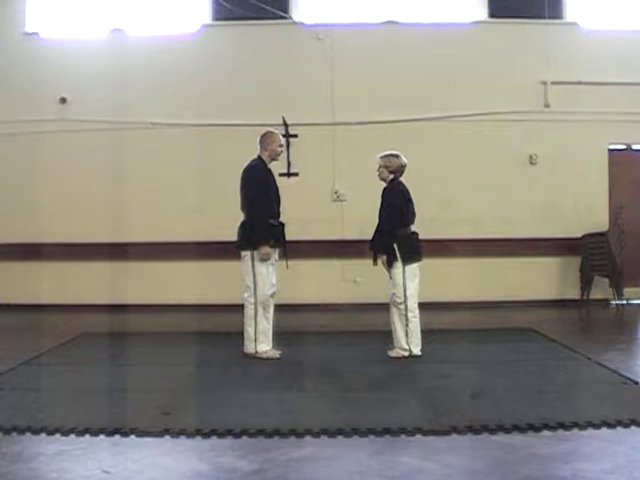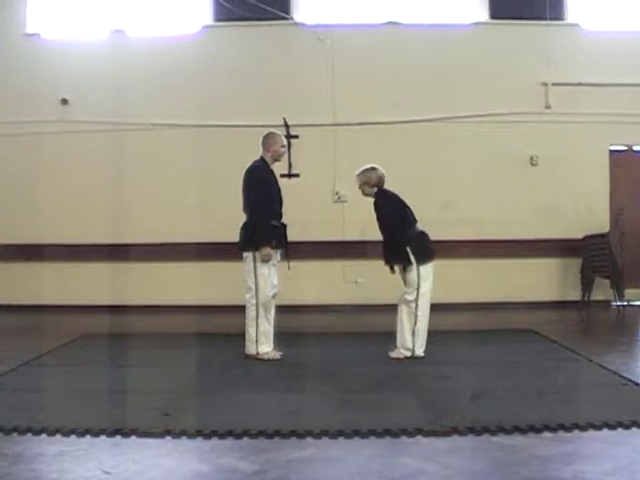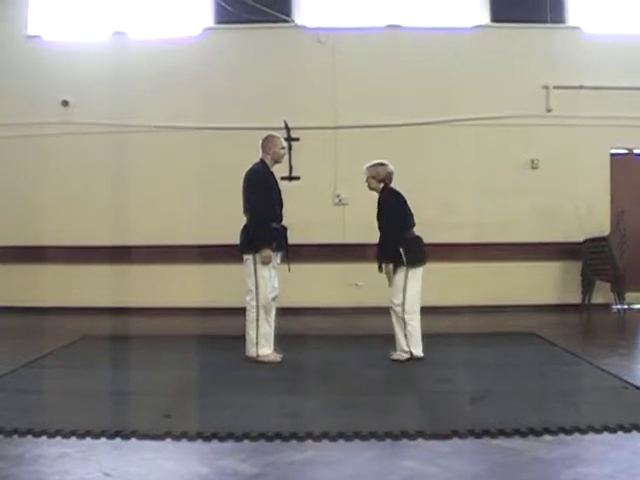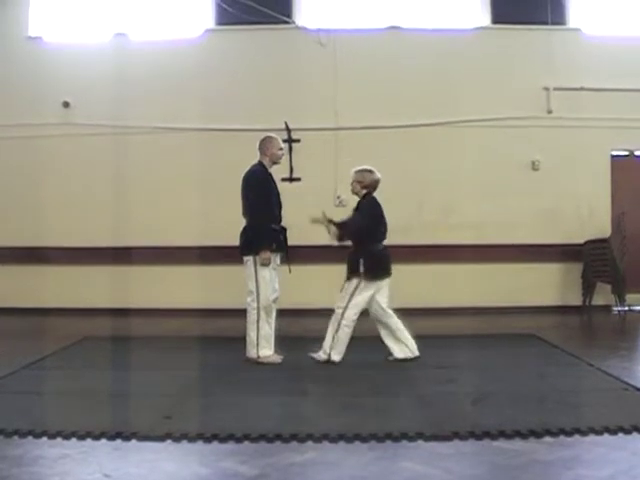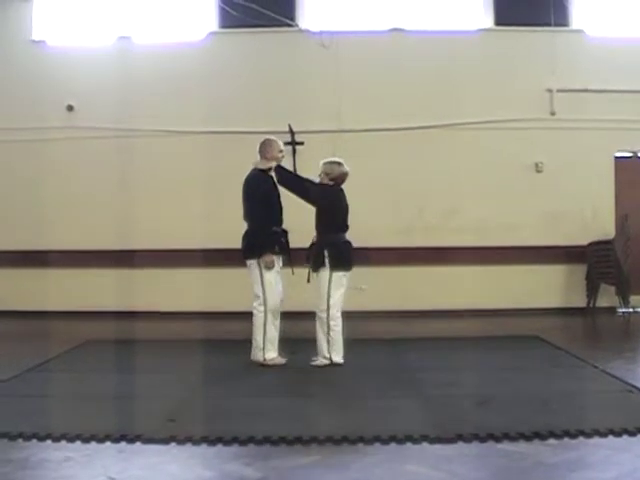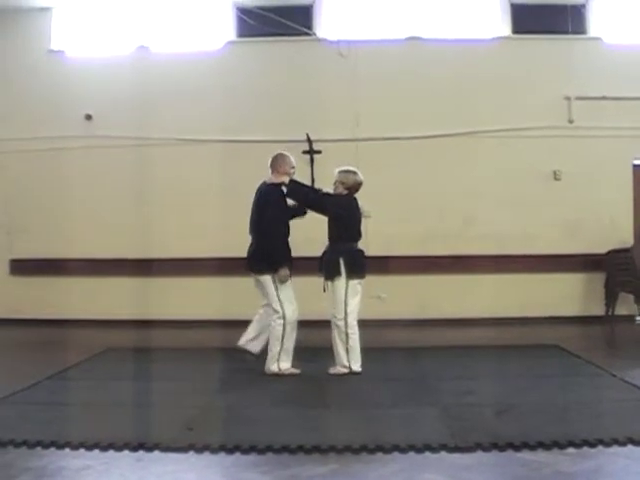
dt=0.5s
person 1, frame 1
left shoulder: (262, 170)
right shoulder: (255, 170)
right elbow: (254, 210)
right wrist: (262, 243)
left hip: (265, 241)
right hip: (257, 243)
left knee: (267, 292)
right knee: (258, 293)
left ankle: (262, 343)
right ankle: (256, 346)
person 1, frame 2
left shoulder: (264, 171)
right shoulder: (257, 171)
right elbow: (256, 211)
right wrist: (264, 244)
left hip: (266, 241)
right hip: (259, 243)
left knee: (267, 293)
right knee: (260, 294)
left ankle: (263, 344)
right ankle: (257, 347)
person 1, frame 3
left shoulder: (265, 174)
right shoulder: (257, 174)
right elbow: (256, 213)
right wrist: (264, 246)
left hip: (268, 244)
right hip: (259, 246)
left knee: (268, 296)
right knee: (260, 297)
left ankle: (264, 346)
right ankle: (258, 349)
person 1, frame 4
left shoulder: (263, 175)
right shoulder: (256, 175)
right elbow: (255, 216)
right wrist: (263, 248)
left hip: (268, 245)
right hip: (259, 247)
left knee: (269, 298)
right knee: (260, 299)
left ankle: (264, 348)
right ankle: (258, 351)
person 1, frame 5
left shoulder: (264, 178)
right shoulder: (257, 179)
right elbow: (256, 219)
right wrist: (266, 251)
left hip: (269, 247)
right hip: (261, 250)
left knee: (273, 301)
right knee: (267, 301)
left ankle: (269, 351)
right ankle: (263, 353)
person 1, frame 6
left shoulder: (267, 189)
right shoulder: (271, 193)
right elbow: (273, 232)
left wrist: (302, 208)
right wrist: (282, 265)
left hip: (261, 257)
right hip: (268, 261)
left knee: (273, 306)
right knee: (286, 312)
left ankle: (248, 343)
right ankle: (276, 364)
person 2, frame 1
left shoulder: (393, 191)
right shoulder: (398, 189)
left elbow: (388, 224)
left wrist: (382, 250)
right wrist: (385, 250)
left hip: (402, 252)
right hip: (404, 250)
left knee: (404, 300)
right knee: (399, 299)
left ankle: (410, 347)
right ankle: (405, 345)
person 2, frame 2
left shoulder: (383, 201)
right shoulder: (385, 199)
left elbow: (393, 233)
left wrist: (395, 260)
right wrist: (398, 260)
left hip: (416, 254)
right hip: (417, 252)
left knee: (415, 300)
right knee: (408, 300)
left ankle: (413, 348)
right ankle: (407, 346)
person 2, frame 3
left shoulder: (389, 197)
right shoulder: (390, 196)
left elbow: (391, 232)
left wrist: (386, 260)
right wrist: (387, 259)
left hip: (407, 256)
right hip: (409, 254)
left knee: (401, 303)
right knee: (404, 303)
left ankle: (412, 349)
right ankle: (407, 348)
person 2, frame 4
left shoulder: (368, 205)
right shoulder: (369, 204)
left elbow: (356, 226)
right elbow: (356, 226)
left wrist: (336, 229)
right wrist: (330, 223)
left hip: (368, 266)
right hip: (376, 264)
left knee: (344, 309)
right knee: (380, 310)
left ankle: (330, 354)
right ankle: (407, 349)
person 2, frame 5
left shoulder: (331, 195)
right shoulder: (333, 194)
left elbow: (303, 187)
right elbow: (306, 186)
left wrist: (276, 169)
right wrist: (277, 171)
left hip: (332, 257)
right hip: (335, 255)
left knee: (328, 309)
right knee: (330, 308)
left ankle: (332, 355)
right ankle: (331, 353)
person 2, frame 6
left shoulder: (344, 204)
right shoulder: (344, 205)
left elbow: (314, 198)
right elbow: (318, 199)
left wrist: (286, 184)
right wrist: (288, 184)
left hip: (346, 265)
right hip: (344, 263)
left knee: (344, 317)
right knee: (340, 316)
left ankle: (350, 364)
right ankle: (345, 362)
